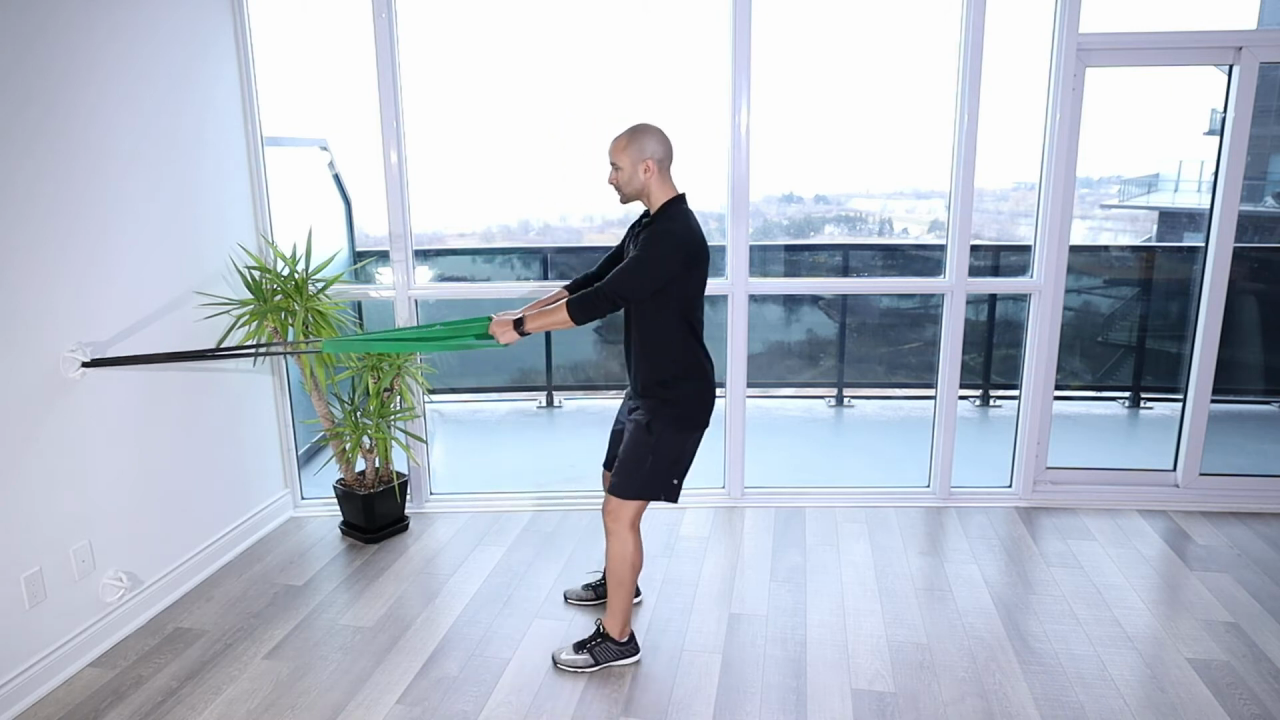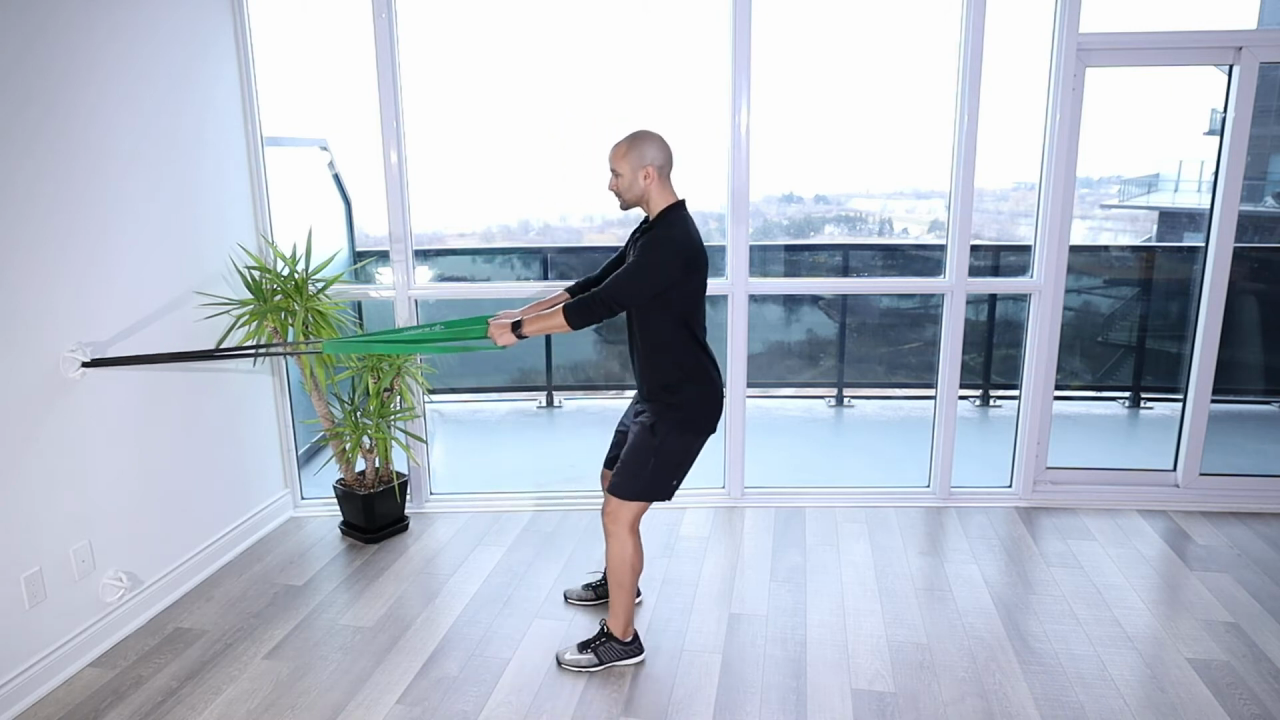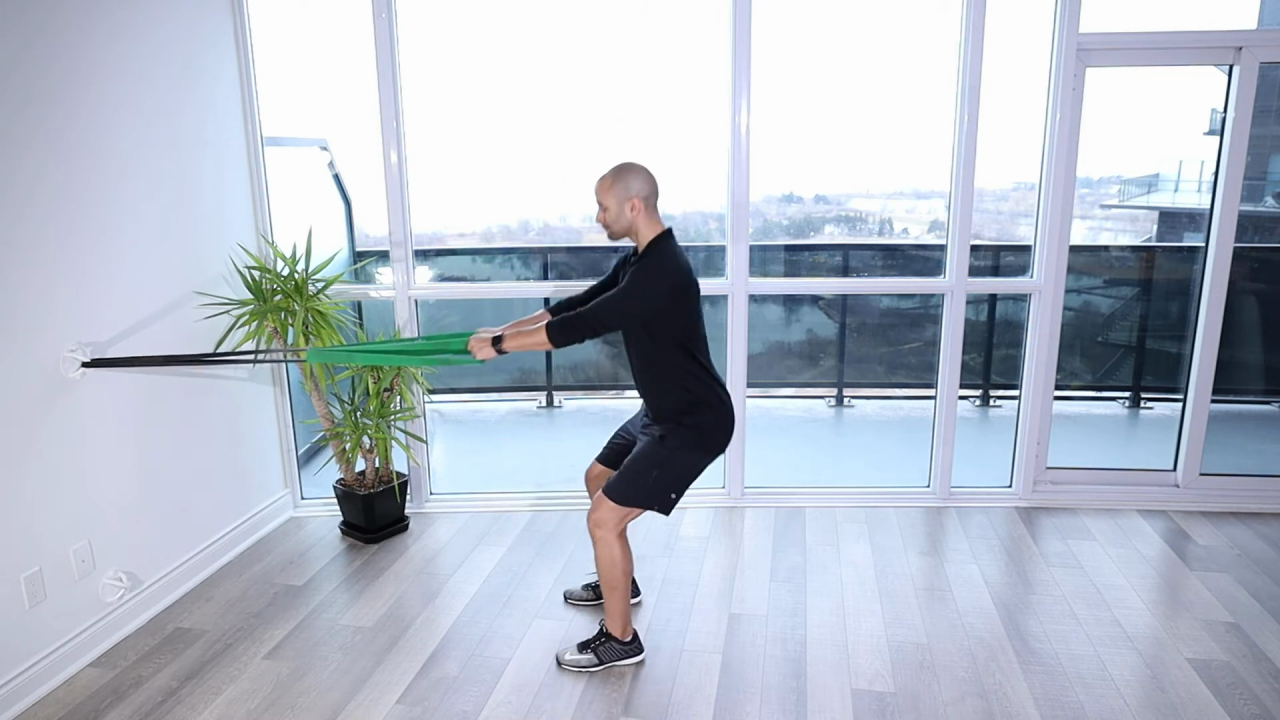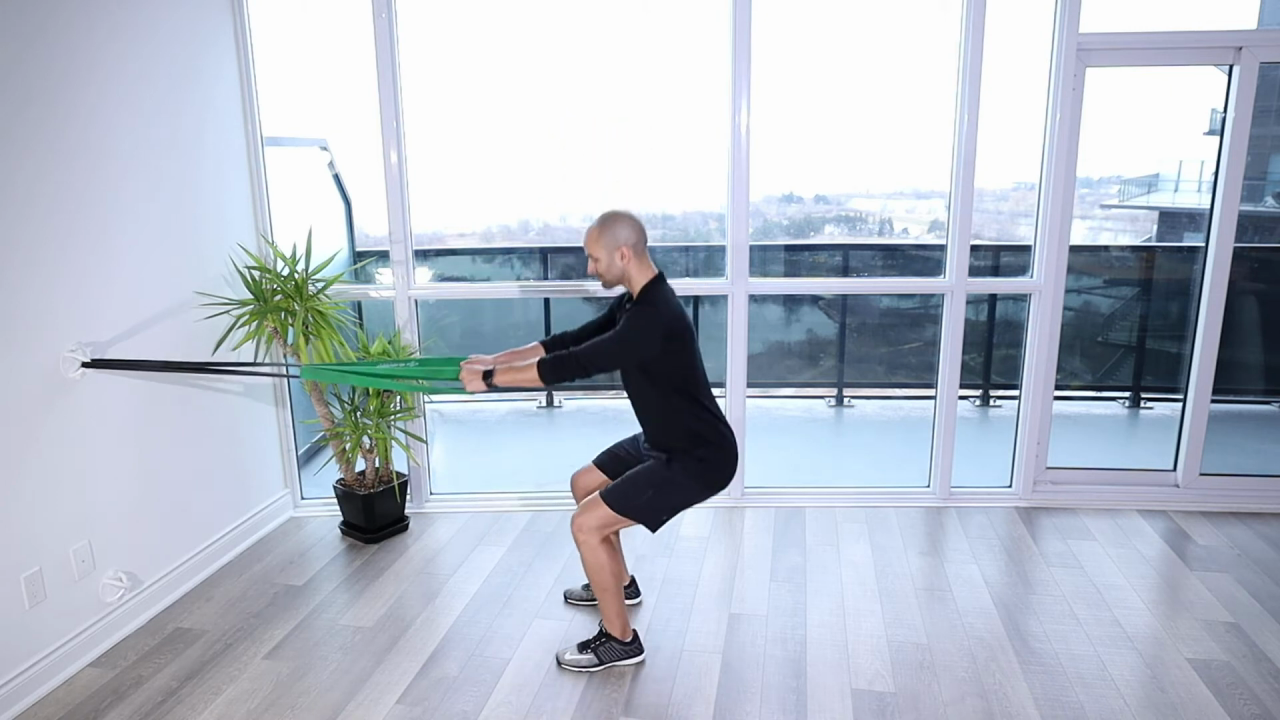
dt=0.2s
person 1, frame 1
left shoulder: (675, 235)
right shoulder: (648, 227)
left elbow: (603, 300)
right elbow: (594, 279)
left wrist: (522, 327)
right wrist: (525, 311)
left hip: (675, 400)
right hip: (648, 390)
left knee: (620, 510)
right knee: (615, 486)
left ankle: (615, 639)
right ankle: (619, 582)
person 1, frame 2
left shoulder: (672, 241)
right shoulder: (652, 233)
left elbow: (602, 304)
right elbow: (595, 285)
left wrist: (521, 329)
right wrist: (523, 314)
left hip: (683, 406)
right hip: (659, 395)
left knee: (618, 513)
right knee: (613, 482)
left ankle: (620, 639)
right ankle: (620, 582)
person 1, frame 3
left shoulder: (662, 272)
right shoulder: (640, 261)
left elbow: (584, 325)
right elbow: (580, 304)
left wrist: (501, 344)
right wrist: (506, 330)
left hip: (695, 426)
right hip: (665, 412)
left knee: (603, 518)
right knee: (598, 479)
left ankle: (619, 638)
right ankle: (620, 582)
person 1, frame 4
left shoulder: (655, 318)
right shoulder: (635, 303)
left elbow: (576, 364)
right elbow: (573, 341)
left wrist: (491, 379)
right wrist: (496, 359)
left hip: (699, 460)
right hip: (668, 442)
left knee: (587, 524)
right knee: (584, 484)
left ankle: (619, 639)
right ankle: (619, 581)
